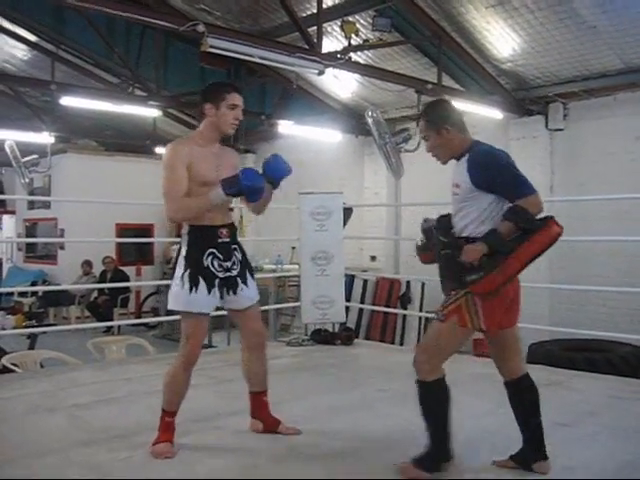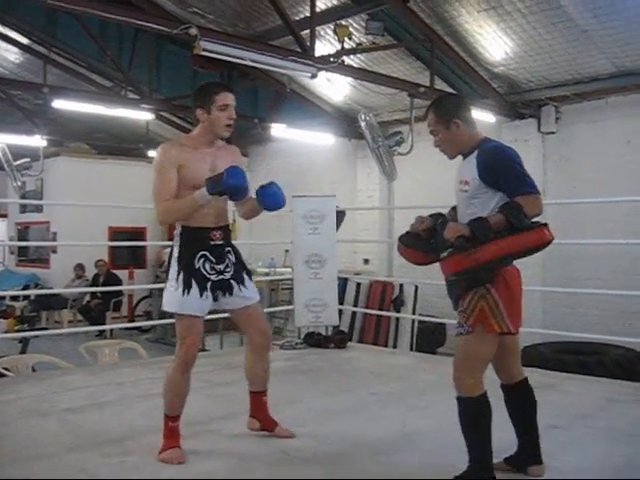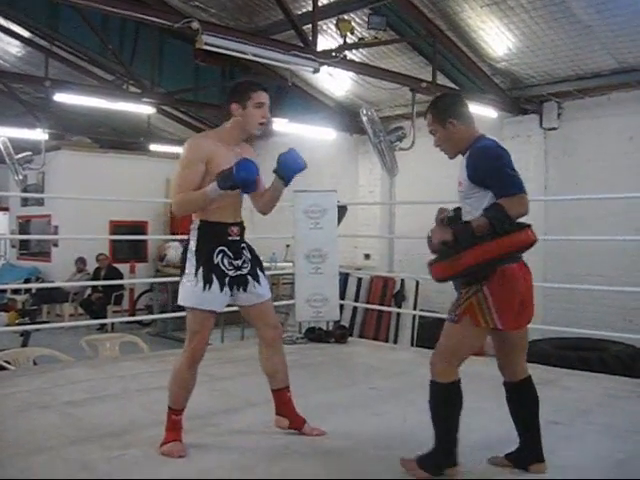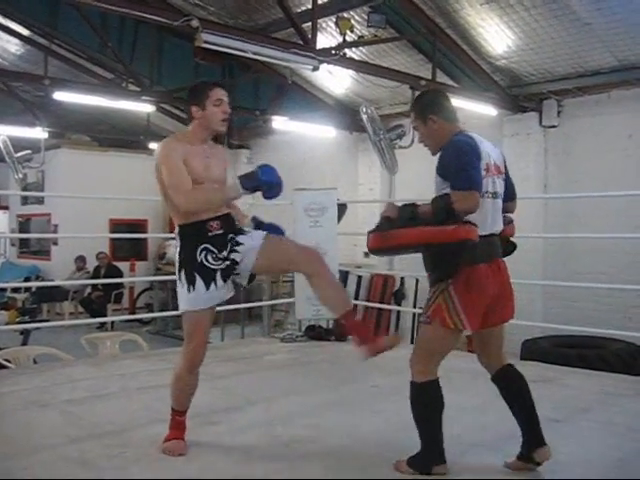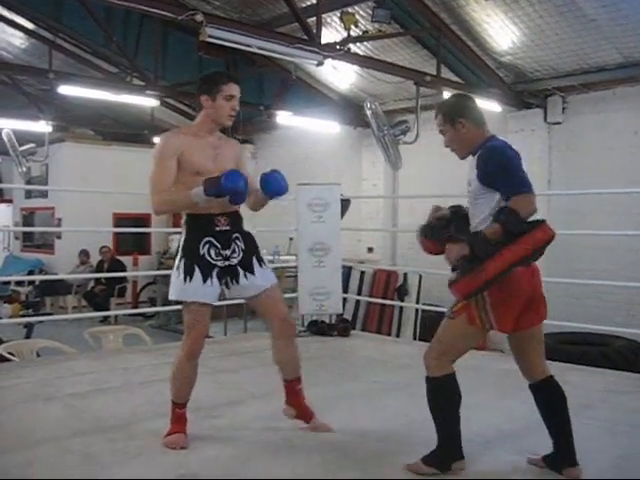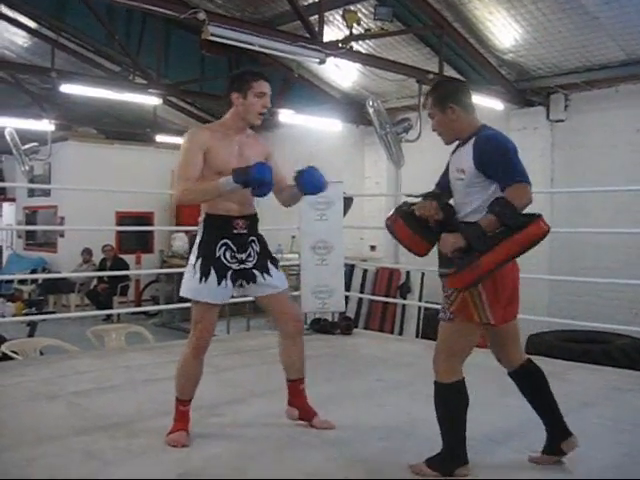
dt=0.4s
person 1, frame 1
left shoulder: (487, 159)
right shoulder: (468, 163)
left elbow: (532, 205)
left wrist: (487, 245)
right wrist: (444, 228)
left knee: (426, 360)
right knee: (511, 367)
person 1, frame 2
left shoulder: (495, 155)
right shoulder: (470, 161)
left elbow: (532, 204)
left wrist: (472, 230)
left hip: (491, 280)
right hip: (482, 279)
left knee: (466, 378)
right knee: (509, 372)
person 1, frame 3
left shoulder: (484, 152)
right shoulder: (485, 153)
left elbow: (517, 205)
left wrist: (458, 233)
right wrist: (456, 216)
left hip: (493, 276)
right hip: (510, 272)
left knee: (443, 365)
right knee: (513, 368)
person 1, frame 4
left shoulder: (457, 148)
right shoulder: (491, 150)
left elbow: (466, 202)
right elbow: (509, 204)
left hip: (461, 272)
right hip: (492, 266)
left knee: (422, 364)
right knee: (494, 360)
left ankle: (431, 459)
right ankle: (534, 444)
person 1, frame 5
left shoulder: (494, 153)
right shoulder: (494, 154)
left elbow: (525, 205)
left wrist: (471, 245)
left hip: (497, 278)
right hip: (521, 273)
left knee: (436, 359)
right knee: (535, 369)
person 1, frame 6
left shoulder: (491, 142)
right shoulder: (460, 152)
left elbow: (521, 195)
right elbow: (440, 197)
left wrist: (467, 236)
right wrist: (429, 208)
right hip: (494, 268)
left knee: (445, 363)
right knee: (511, 356)
right ankle: (559, 436)
person 2, frame 1
left shoulder: (230, 156)
right shoulder: (180, 151)
left elbow: (258, 208)
right elbow: (176, 211)
left wrist: (269, 183)
right wrist: (224, 190)
left hip: (231, 249)
right hip: (199, 253)
left knee: (256, 337)
right knee: (190, 351)
left ankle: (262, 416)
right ankle: (165, 430)
person 2, frame 2
left shoulder: (233, 154)
right shoulder: (172, 152)
left elbow: (245, 211)
right elbow: (163, 213)
left wrist: (262, 199)
right wrist: (207, 190)
left hip: (226, 251)
right hip: (192, 252)
left knee: (261, 334)
right knee: (187, 352)
left ankle: (259, 416)
right ankle: (170, 436)
person 2, frame 3
left shoulder: (248, 153)
right shoulder: (200, 145)
left elbow: (262, 206)
right elbow: (179, 205)
left wrist: (282, 179)
right wrist: (218, 184)
left hip: (240, 246)
right hip: (208, 247)
left knee: (272, 332)
right knee: (196, 347)
left ankle: (286, 413)
right ankle: (172, 429)
person 2, frame 4
left shoulder: (218, 153)
right shoulder: (170, 149)
right elbow: (188, 203)
left wrist: (249, 223)
right wrist: (243, 184)
left hip: (233, 236)
right hip: (196, 248)
left knee: (311, 259)
right knee: (195, 350)
left ankle: (366, 338)
right ankle: (176, 428)
person 2, frame 5
left shoulder: (233, 147)
right shoulder: (173, 143)
left elbow: (253, 202)
right elbow: (158, 203)
left wrist: (268, 191)
right wrist: (205, 191)
left hip: (237, 238)
right hip: (202, 241)
left knee: (282, 320)
right knee: (194, 342)
left ankle: (296, 402)
right ankle: (177, 421)
person 2, frame 6
left shoulder: (261, 146)
right shoulder: (201, 137)
left elbow: (285, 198)
right elbow: (183, 193)
left wrist: (302, 185)
right wrist: (233, 179)
left hip: (252, 239)
right hip: (216, 240)
left knee: (292, 320)
right knee: (200, 339)
left ankle: (298, 404)
right ankle: (180, 419)
